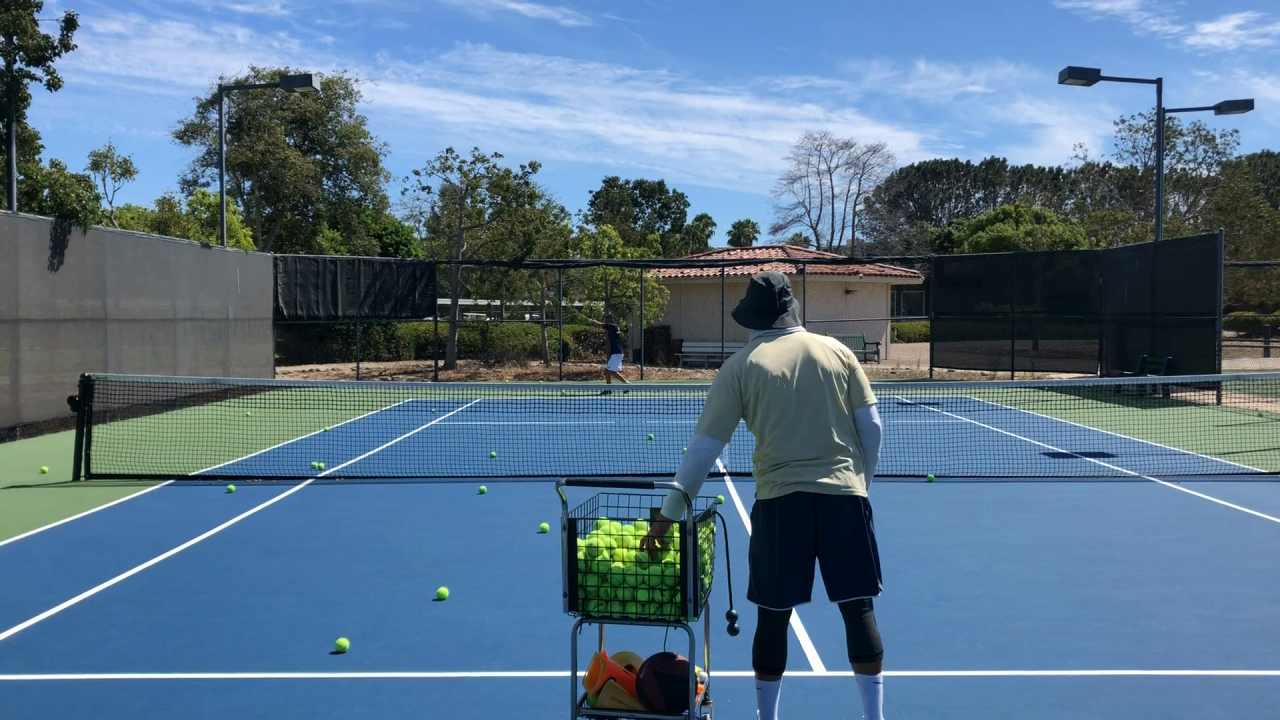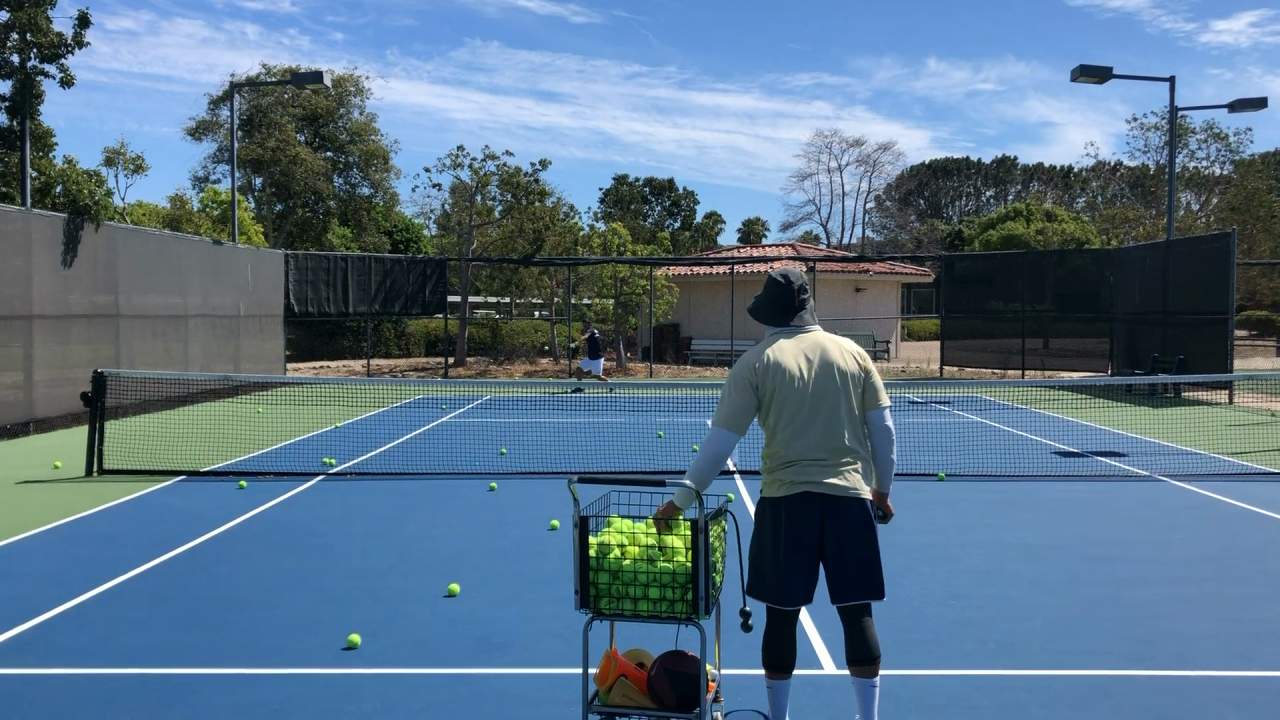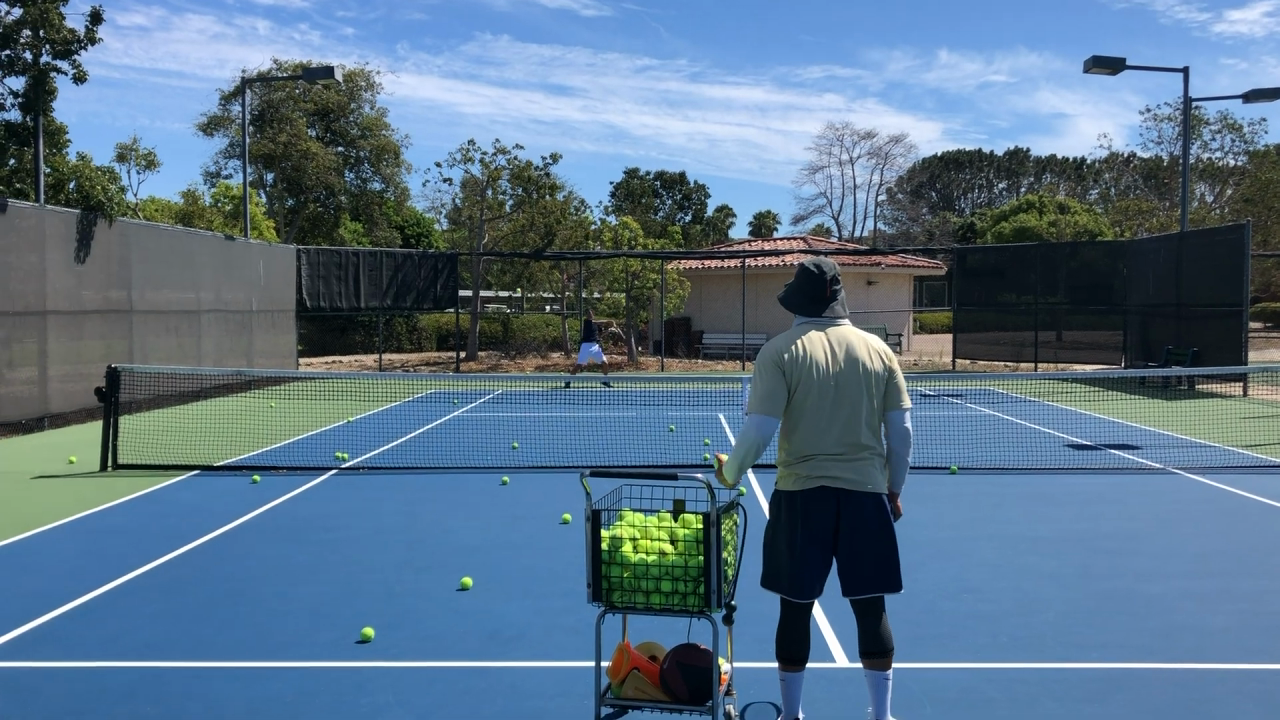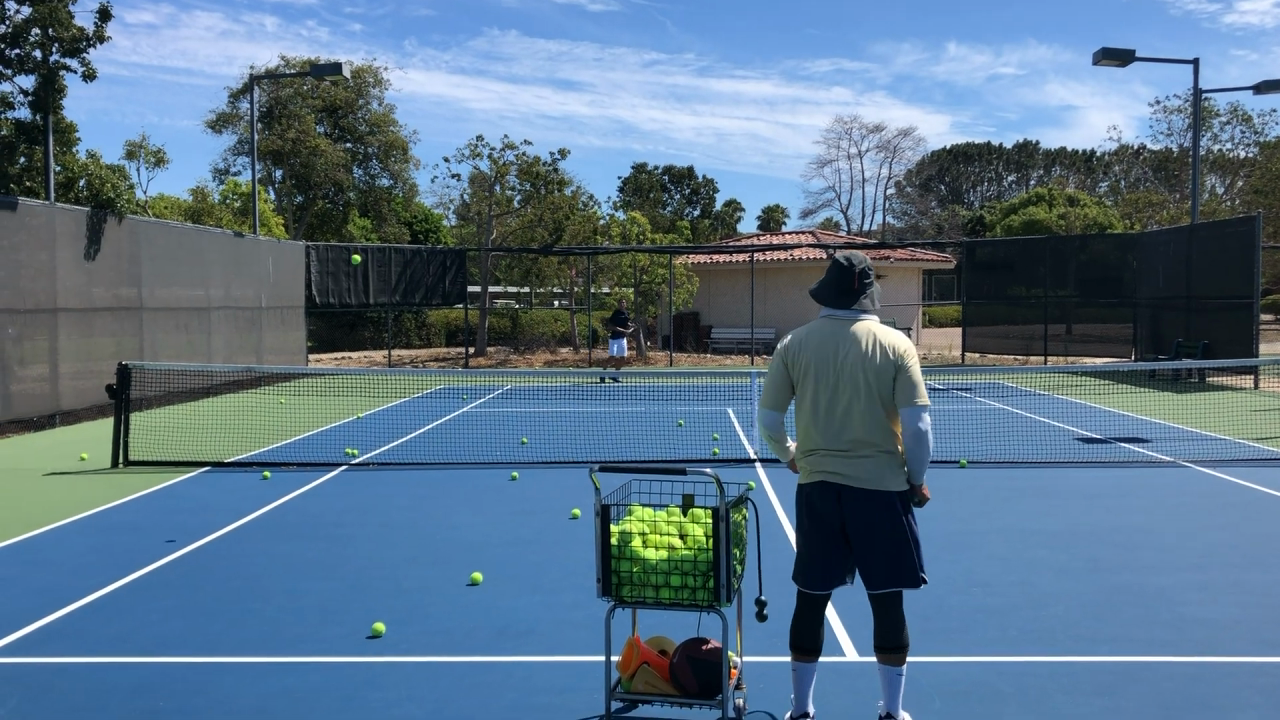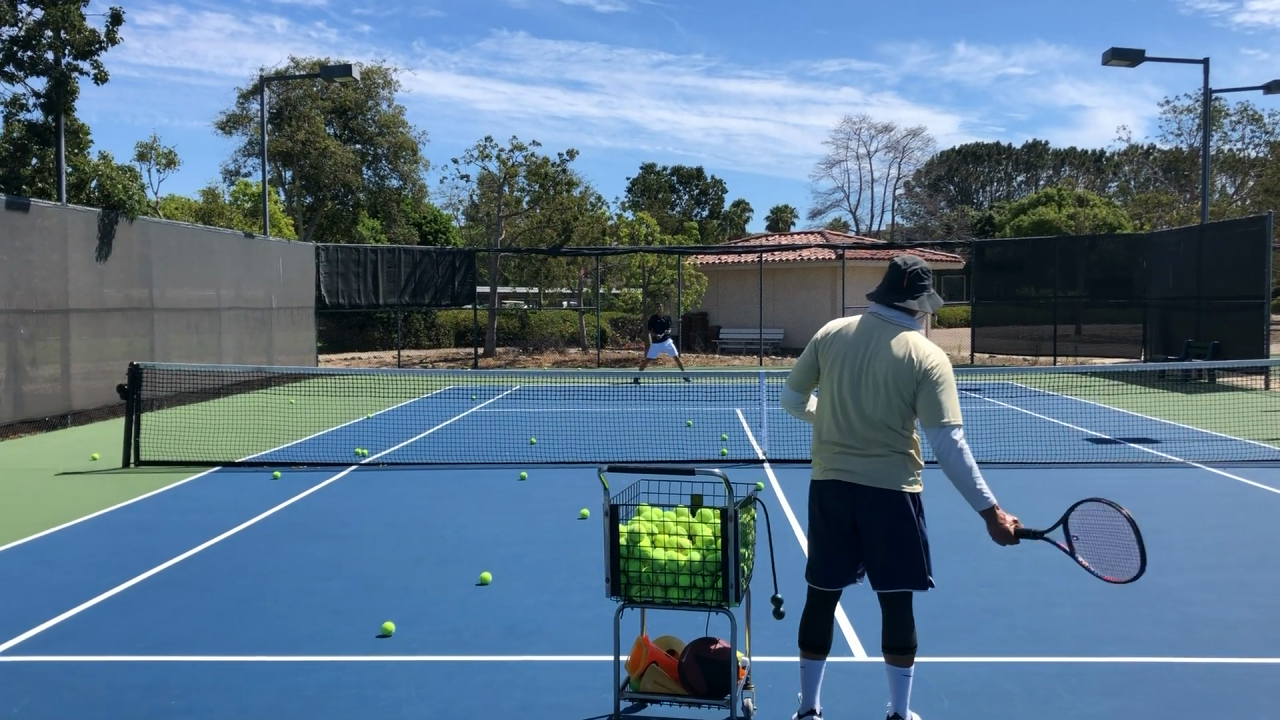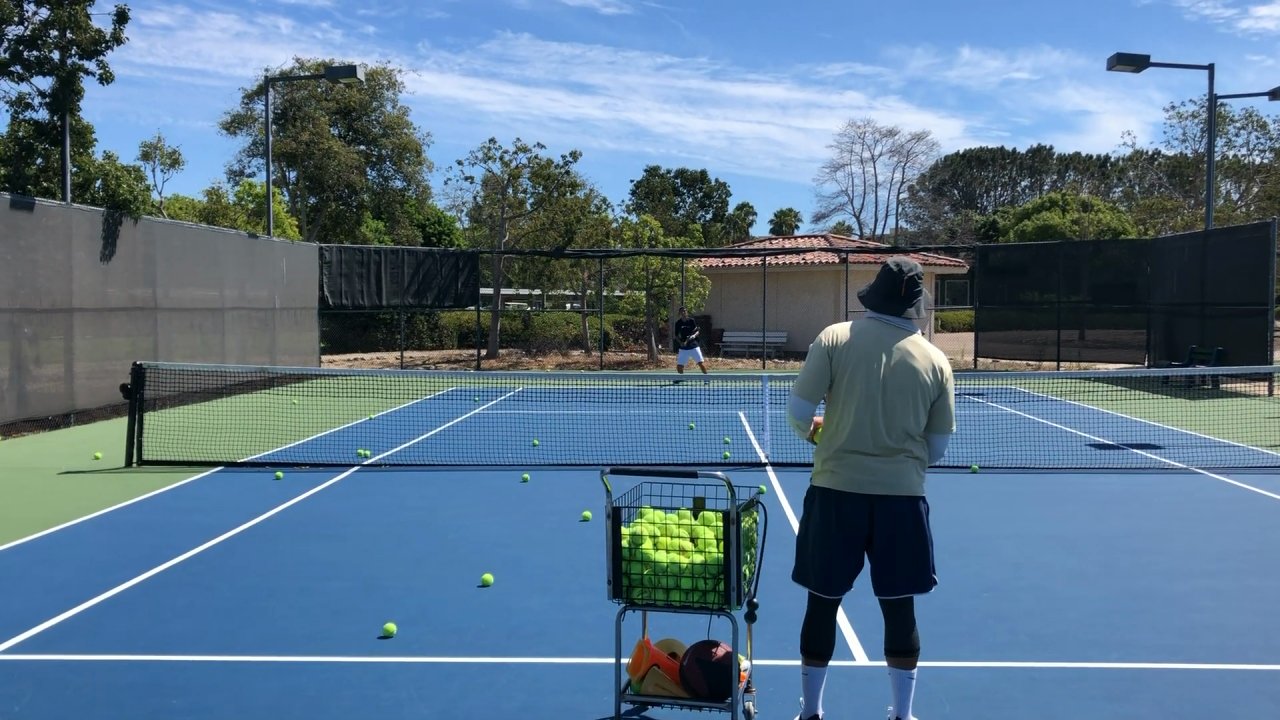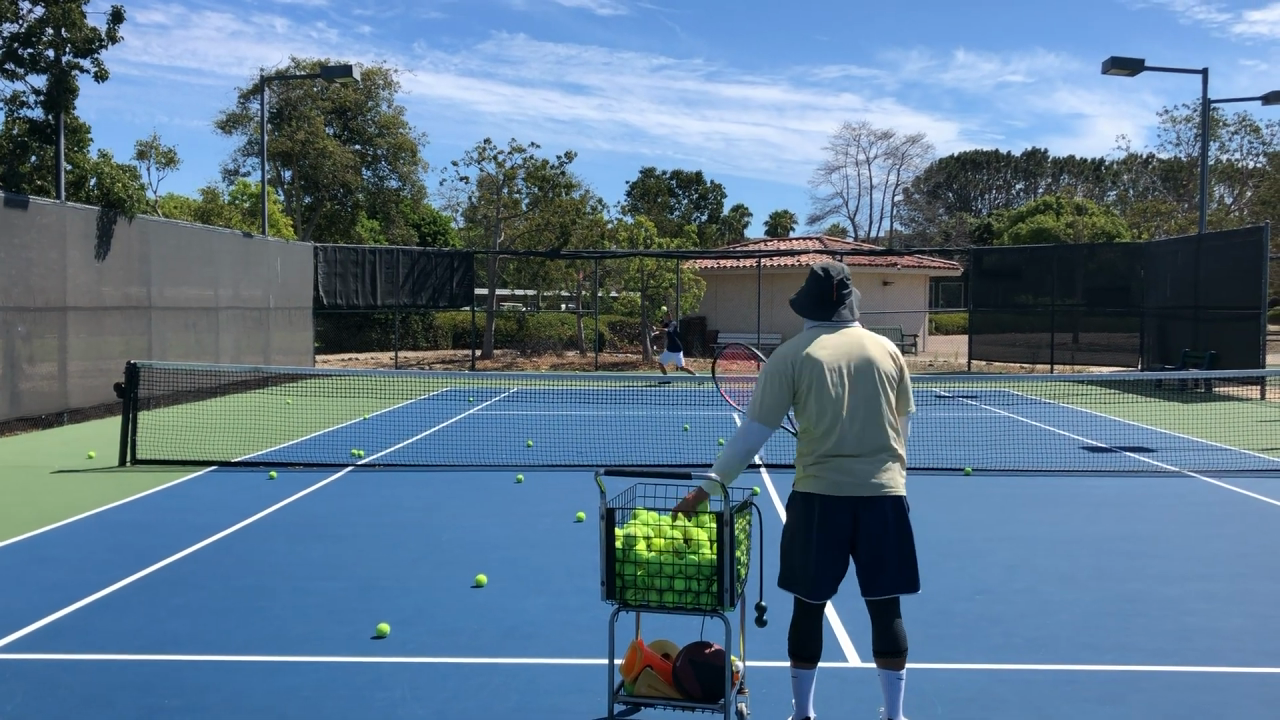
dt=0.4s
person 1, frame 1
left shoulder: (739, 367)
right shoulder: (836, 351)
left elbow: (703, 449)
right elbow: (871, 426)
left wrist: (668, 514)
right wrist: (860, 480)
left hip: (780, 502)
right hip: (844, 498)
left knee: (774, 615)
right knee: (858, 609)
person 1, frame 2
left shoulder: (755, 362)
right shoulder: (852, 352)
left elbow: (719, 444)
right elbow: (883, 429)
left wrist: (680, 501)
right wrist: (882, 491)
left hip: (786, 501)
right hip: (851, 499)
left knee: (781, 615)
right knee: (857, 613)
person 1, frame 3
left shoulder: (780, 351)
right shoulder: (877, 349)
left elbow: (759, 430)
right elbow: (901, 430)
left wrist: (730, 474)
right wrist: (894, 490)
left hip: (801, 494)
right hip: (866, 494)
left knee: (795, 607)
right knee: (871, 608)
person 1, frame 4
left shoulder: (795, 343)
right shoulder: (895, 343)
left elbow: (768, 419)
right elbow: (918, 426)
left wrist: (791, 451)
right wrist: (916, 479)
left hip: (818, 488)
right hip: (881, 489)
left knee: (811, 600)
right knee: (887, 602)
person 1, frame 5
left shoulder: (832, 333)
right shoulder: (926, 356)
left elbow: (790, 399)
right elbow: (948, 441)
right wrist: (988, 508)
left hip: (829, 485)
right hip: (890, 491)
left knee: (821, 595)
right knee: (897, 602)
person 1, frame 6
left shoulder: (835, 338)
right shoulder: (934, 361)
left elbow: (798, 409)
right elbow: (936, 448)
left wrist: (813, 430)
left hip: (835, 491)
right hip: (901, 497)
left knee: (822, 604)
right knee: (899, 608)
person 1, frame 7
left shoulder: (790, 355)
right shoulder: (885, 349)
left elbow: (751, 435)
right elbow: (901, 426)
left wrist: (706, 487)
left hip: (820, 496)
right hip: (885, 496)
left knee: (809, 608)
right knee: (886, 610)
